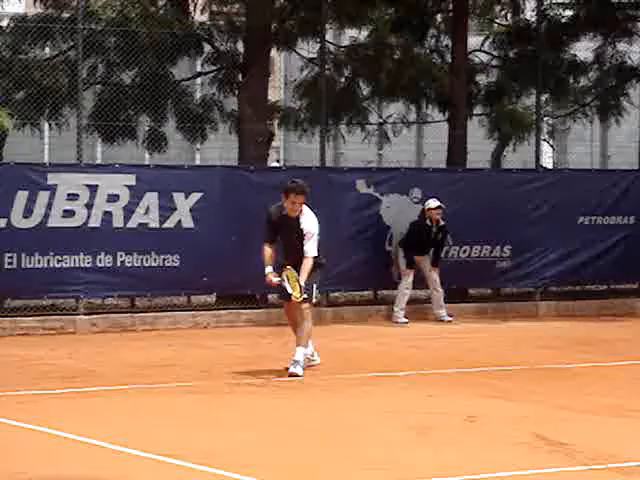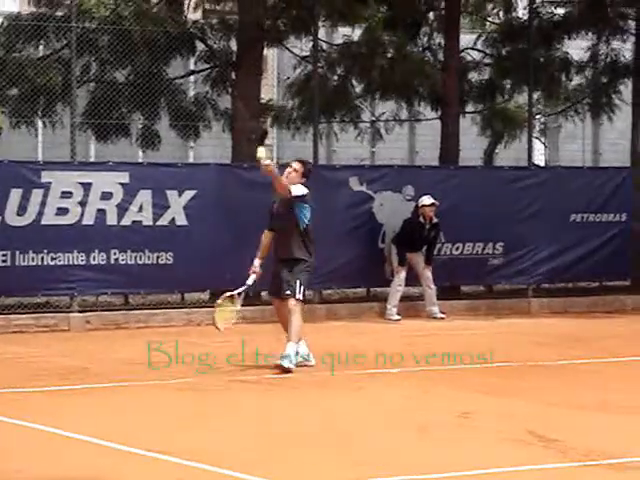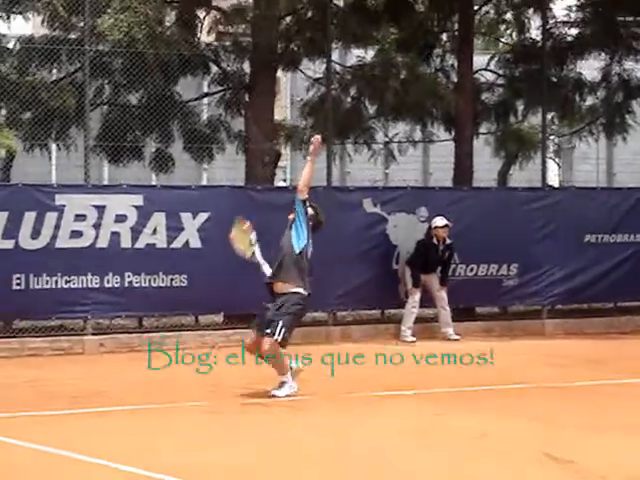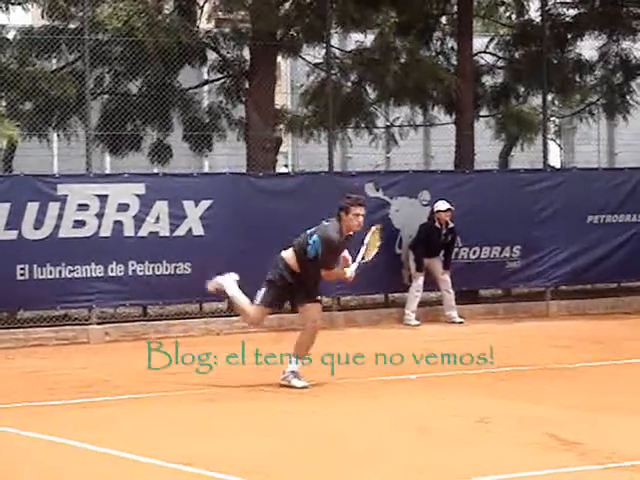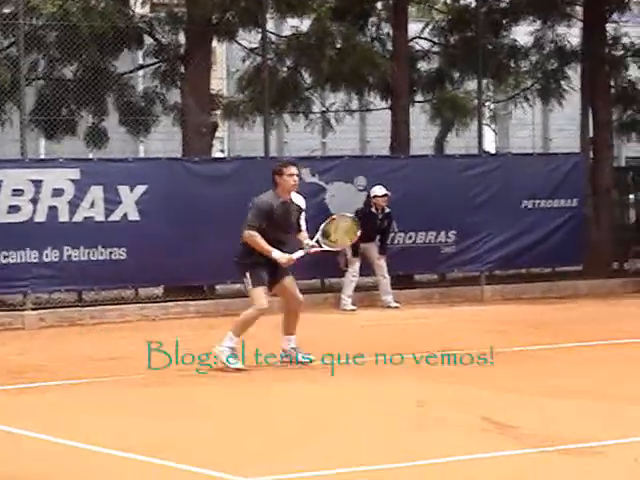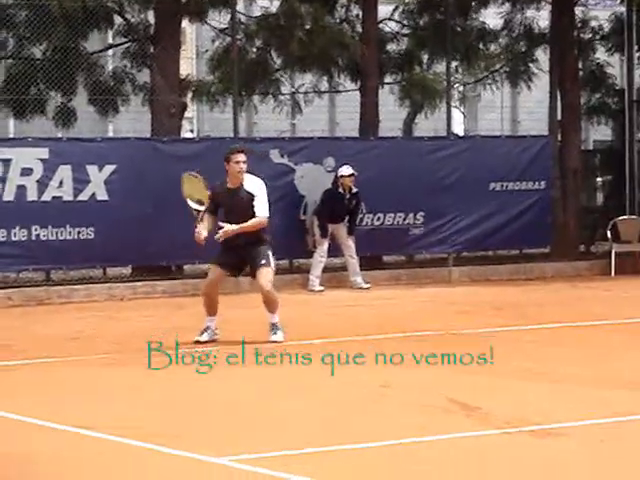
dt=0.7s
person 1, frame 1
left shoulder: (309, 220)
right shoulder: (274, 213)
left elbow: (309, 256)
right elbow: (269, 244)
left wrist: (301, 282)
right wrist: (269, 269)
left hip: (309, 267)
right hip: (290, 265)
left knee: (304, 307)
right knee: (290, 308)
left ankle: (298, 359)
right ankle: (309, 353)
person 1, frame 2
left shoulder: (301, 192)
right shoulder: (277, 200)
left elbow: (284, 188)
right elbow: (268, 232)
left wrist: (272, 173)
right wrist: (258, 259)
left hip: (299, 261)
right hip: (282, 260)
left knee: (293, 304)
right knee: (279, 307)
left ankle: (289, 354)
right ankle: (302, 352)
person 1, frame 3
left shoulder: (301, 227)
right shoulder: (295, 237)
left elbow: (302, 191)
left wrist: (312, 156)
left hip: (292, 300)
right hip: (277, 299)
left knee: (270, 348)
right knee: (252, 345)
left ankle: (288, 380)
right ankle: (288, 366)
person 1, frame 4
left shoulder: (343, 231)
right shoulder: (330, 237)
right elbow: (328, 273)
left wrist: (345, 256)
right wrist: (345, 274)
left hip: (306, 278)
right hip: (284, 272)
left knee: (313, 324)
right knee: (254, 319)
left ankle: (291, 371)
right ankle: (228, 284)
person 1, frame 5
left shoulder: (299, 202)
right shoulder: (264, 203)
left elbow: (300, 231)
right elbow: (248, 234)
left wrist: (307, 241)
right wrist: (274, 253)
left hip: (278, 261)
right hip: (254, 259)
left knee: (296, 301)
right knee: (261, 305)
left ankle: (289, 348)
right ankle: (227, 348)
person 1, frame 6
left shoulder: (256, 185)
right shoulder: (218, 189)
left elbow: (262, 220)
right elbow: (210, 213)
left wrist: (236, 228)
right wrist: (203, 230)
left hip: (257, 243)
right hip: (231, 245)
left knee: (266, 286)
right knee: (209, 286)
left ankle: (275, 325)
right ankle: (211, 327)
person 2, frame 1
left shoulder: (443, 228)
right shoulder: (417, 225)
left elbow: (439, 247)
right elbow: (409, 246)
left wrist: (435, 265)
right wrist: (410, 266)
left hip: (425, 255)
right hip: (406, 253)
left knee: (435, 281)
right knee: (407, 281)
left ankle: (441, 314)
right ankle: (398, 315)
person 2, frame 2
left shoulder: (435, 225)
right shoulder: (411, 222)
left elbow: (431, 245)
right elbow: (401, 243)
left wrist: (428, 262)
right wrist: (401, 263)
left hip: (417, 252)
right hip: (399, 250)
left knee: (428, 278)
right knee: (399, 278)
left ankle: (433, 311)
right ankle: (390, 312)
person 2, frame 3
left shoulder: (449, 246)
right shoulder: (424, 244)
left elbow: (446, 266)
right elbow: (415, 265)
left wrist: (443, 284)
right wrist: (416, 285)
left hip: (431, 273)
right hip: (413, 272)
left knee: (443, 299)
right knee: (414, 300)
left ankle: (448, 332)
right ankle: (405, 333)
person 2, frame 4
left shoulder: (451, 229)
right shoulder: (426, 227)
left elbow: (449, 249)
right elbow: (419, 249)
left wrist: (446, 267)
right wrist: (419, 269)
left hip: (435, 257)
right hip: (417, 256)
left knee: (446, 282)
right knee: (417, 284)
left ankle: (452, 315)
right ankle: (409, 317)
person 2, frame 5
left shoulder: (387, 215)
right shoulder: (363, 213)
left elbow: (384, 235)
left wrist: (382, 252)
right wrist: (355, 254)
left hip: (371, 242)
right hip: (354, 241)
left knee: (382, 267)
right knee: (354, 269)
left ankle: (388, 300)
right ankle: (345, 302)
person 2, frame 6
left shoulder: (355, 194)
right shoulder: (330, 193)
left elbow: (354, 214)
right elbow: (323, 214)
left wrist: (351, 232)
right wrist: (324, 234)
left hip: (340, 223)
right hip: (323, 222)
left knee: (350, 249)
right knee: (322, 250)
left ankle: (357, 281)
right ankle: (313, 283)
